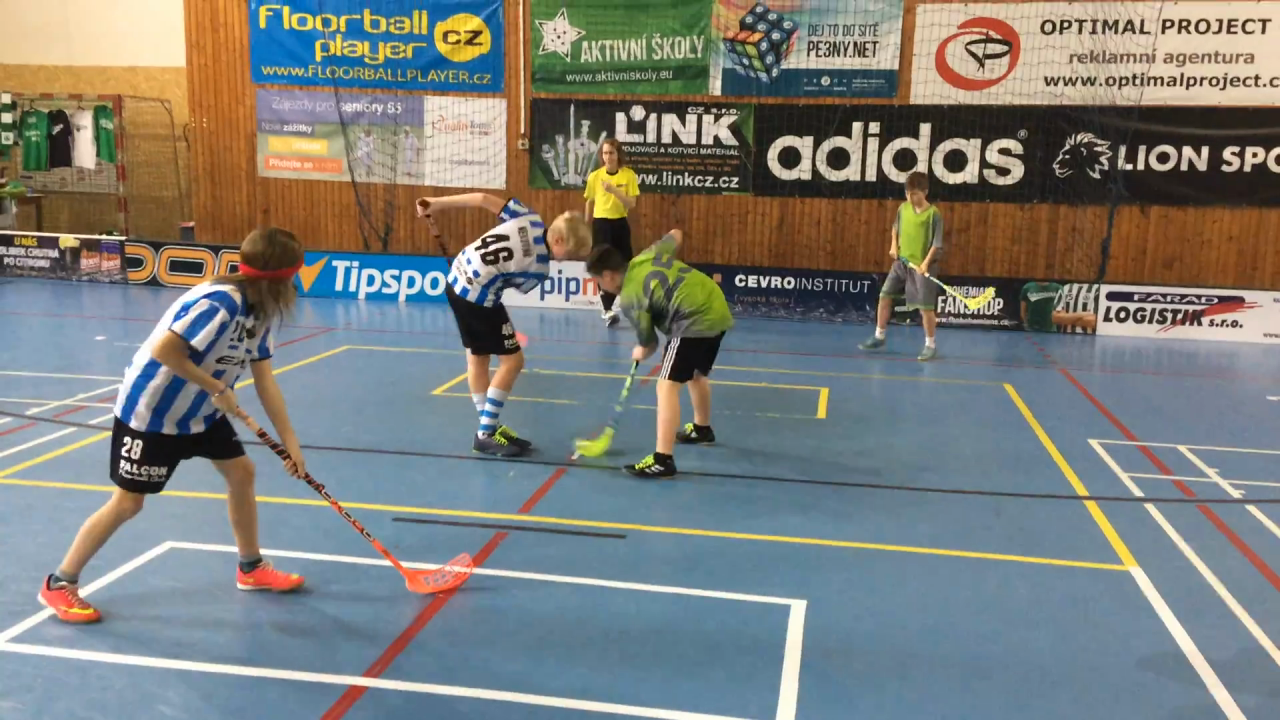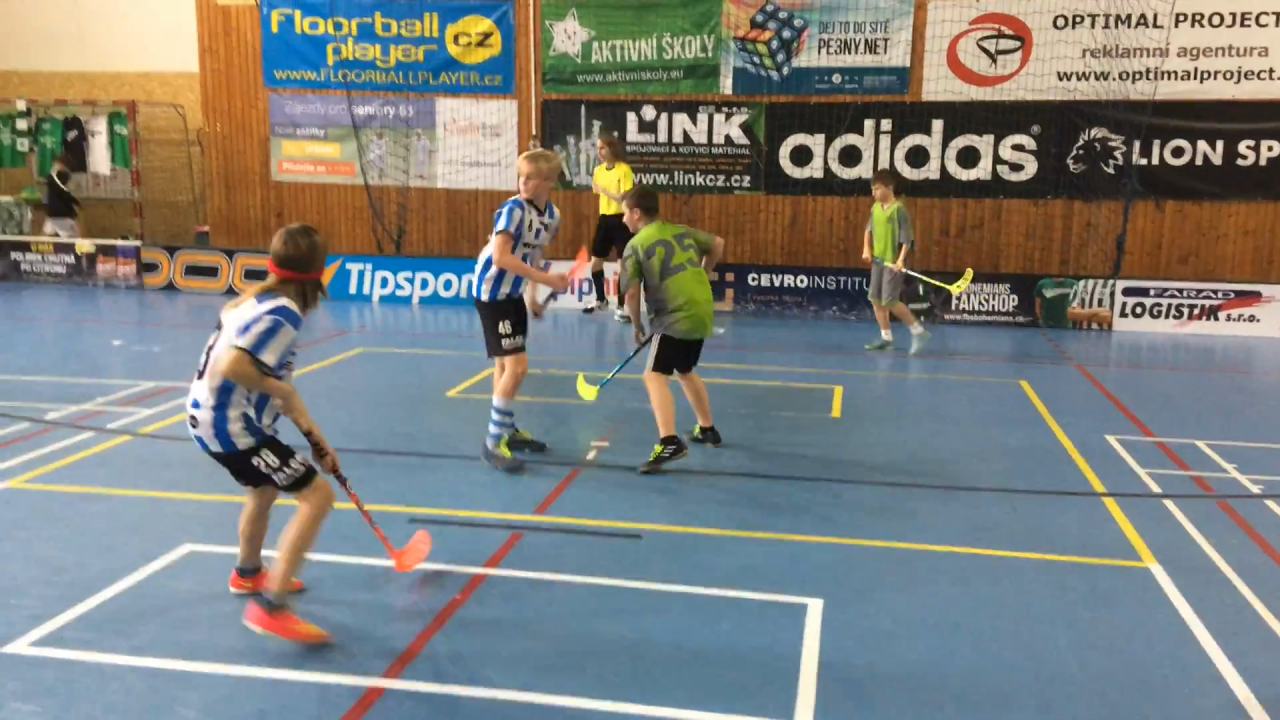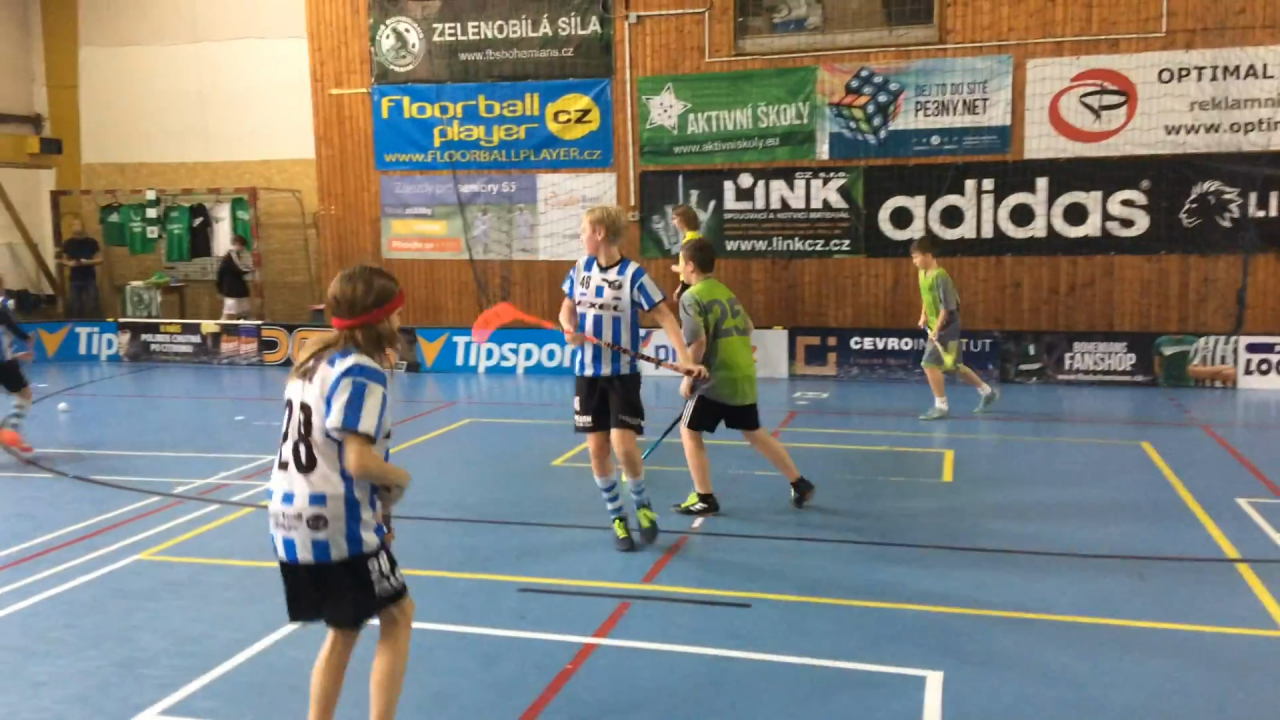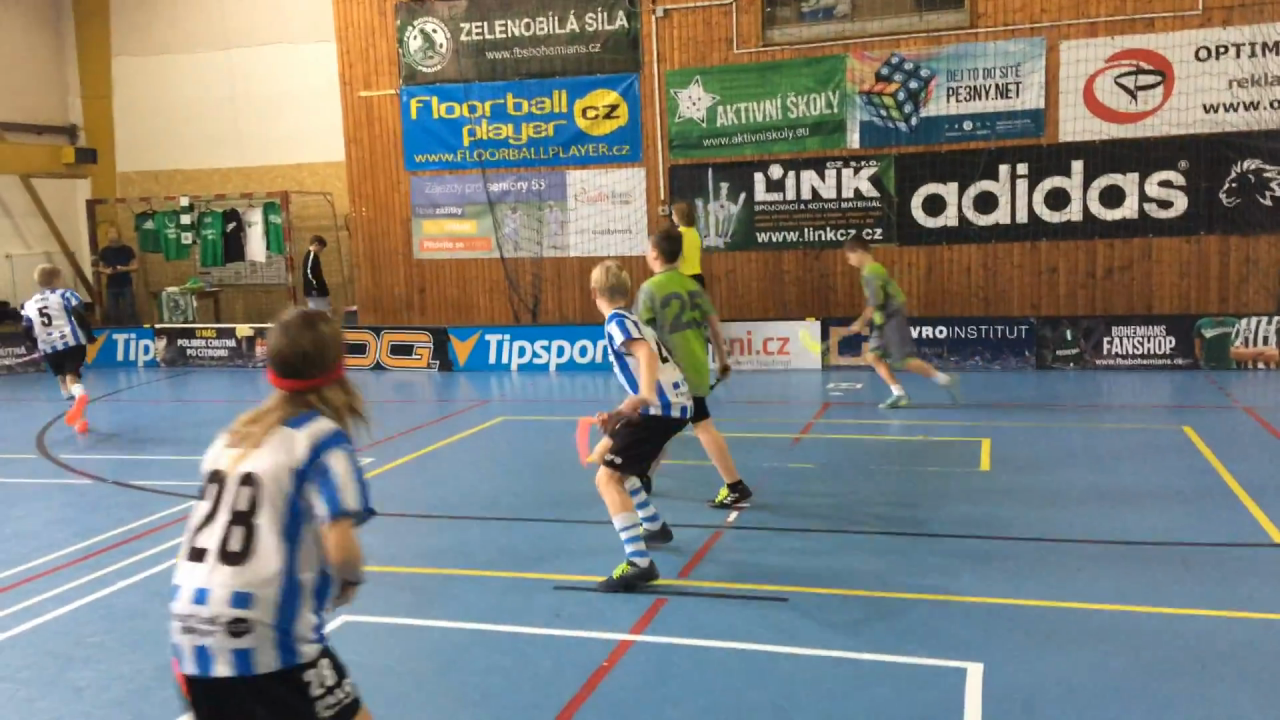
dt=0.4s
person 1, frame 1
left shoulder: (260, 311)
right shoulder: (221, 303)
left elbow: (265, 380)
right elbow: (162, 351)
left wrist: (291, 443)
right wrist: (216, 388)
left hip: (199, 409)
right hip: (151, 409)
left knee: (242, 473)
right knee: (127, 504)
left ankle: (251, 567)
right ankle: (60, 584)
person 1, frame 2
left shoulder: (264, 301)
right shoulder: (282, 314)
left elbow: (278, 385)
right elbow: (232, 367)
left wrist: (316, 437)
right wrist: (279, 394)
left hip: (219, 417)
right hip: (230, 424)
left knee: (265, 488)
right knee: (318, 496)
left ankle: (248, 574)
right ankle: (271, 606)
person 1, frame 3
left shoulder: (316, 362)
right shoulder: (362, 374)
right elbow: (361, 464)
left wrist: (375, 500)
right wrist: (398, 477)
left hip: (293, 522)
right hip: (338, 528)
left knee: (344, 631)
right knee: (396, 621)
person 1, frame 4
left shoulder: (238, 432)
right shoulder: (324, 439)
right elbow: (340, 549)
right wrist: (350, 577)
left hip: (193, 622)
right hip: (265, 632)
person 2, frame 1
left shoulder: (531, 220)
right shoulder: (538, 270)
left elbow: (483, 199)
right elbow: (504, 285)
left wrist: (437, 203)
left hip: (457, 279)
right hip: (478, 295)
left knee: (478, 356)
right knee: (513, 361)
left ankle: (487, 427)
right ankle: (485, 435)
person 2, frame 2
left shoulder: (553, 214)
right shoulder: (514, 207)
right elbow: (501, 256)
left wrist: (532, 295)
right wrist: (545, 279)
left hip: (511, 293)
right hip: (494, 292)
left knee: (507, 363)
right knee: (516, 366)
left ankle: (506, 430)
right ankle: (494, 442)
person 2, frame 3
left shoulder: (633, 275)
right shoulder: (581, 268)
left elbow: (665, 316)
right elbow: (566, 311)
left wrist: (685, 357)
right wrist: (569, 329)
left hip: (624, 372)
right hip: (588, 371)
left knee: (623, 444)
right knee: (597, 449)
left ankle: (641, 503)
right ankle: (617, 518)
person 2, frame 4
left shoulder: (616, 321)
right shoulder: (627, 322)
left elbow: (646, 352)
left wrist: (645, 394)
right wrist: (618, 414)
left hip: (660, 410)
right hip: (659, 409)
left knee: (608, 480)
right knee: (602, 454)
left ankle: (640, 563)
right ankle: (654, 526)
person 3, frame 1
left shoulder: (629, 298)
right shoulder: (651, 254)
left elbow: (647, 346)
right elbow: (676, 235)
left wrist: (641, 352)
left hip: (696, 320)
right hip: (718, 309)
left knee: (667, 385)
right knee: (696, 373)
left ankle: (663, 459)
right ankle: (702, 428)
person 3, frame 2
left shoulder: (635, 245)
right shoulder: (682, 231)
left elbow: (631, 291)
right elbow: (718, 244)
left wrist: (637, 326)
right wrist: (702, 274)
left hip: (674, 318)
right hip: (703, 312)
left knee: (654, 376)
right knee: (686, 371)
left ankle: (669, 442)
right ankle: (706, 429)
person 3, frame 3
left shoulder: (690, 297)
right shoulder: (727, 292)
left elbow: (697, 342)
right elbow: (747, 327)
left wrist: (689, 378)
left hip: (717, 378)
right hip: (744, 374)
left knee: (690, 432)
right knee: (755, 434)
left ankle: (705, 498)
right ankle: (799, 483)
person 3, frame 4
left shoulder: (650, 288)
right shoulder: (692, 285)
right elbow: (713, 322)
right wrist: (722, 357)
left hip: (676, 368)
right hip: (694, 363)
left knee: (702, 427)
left ankle: (736, 487)
right ankle: (643, 476)
